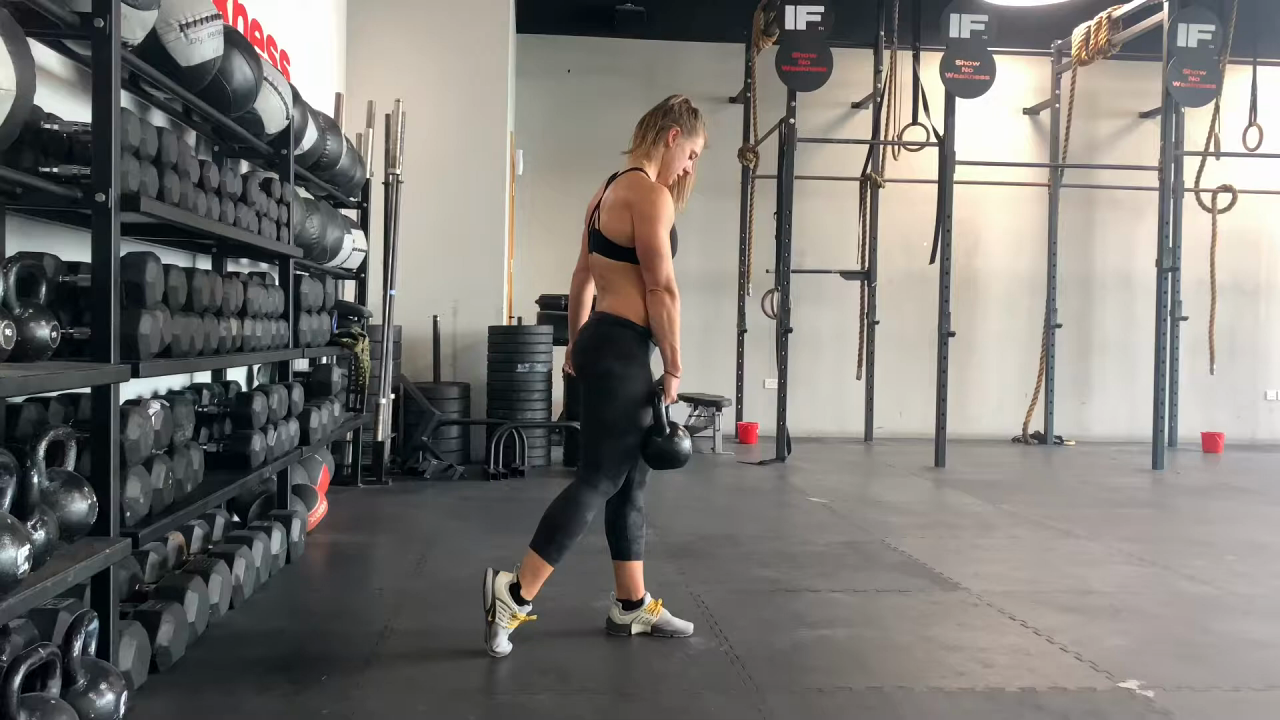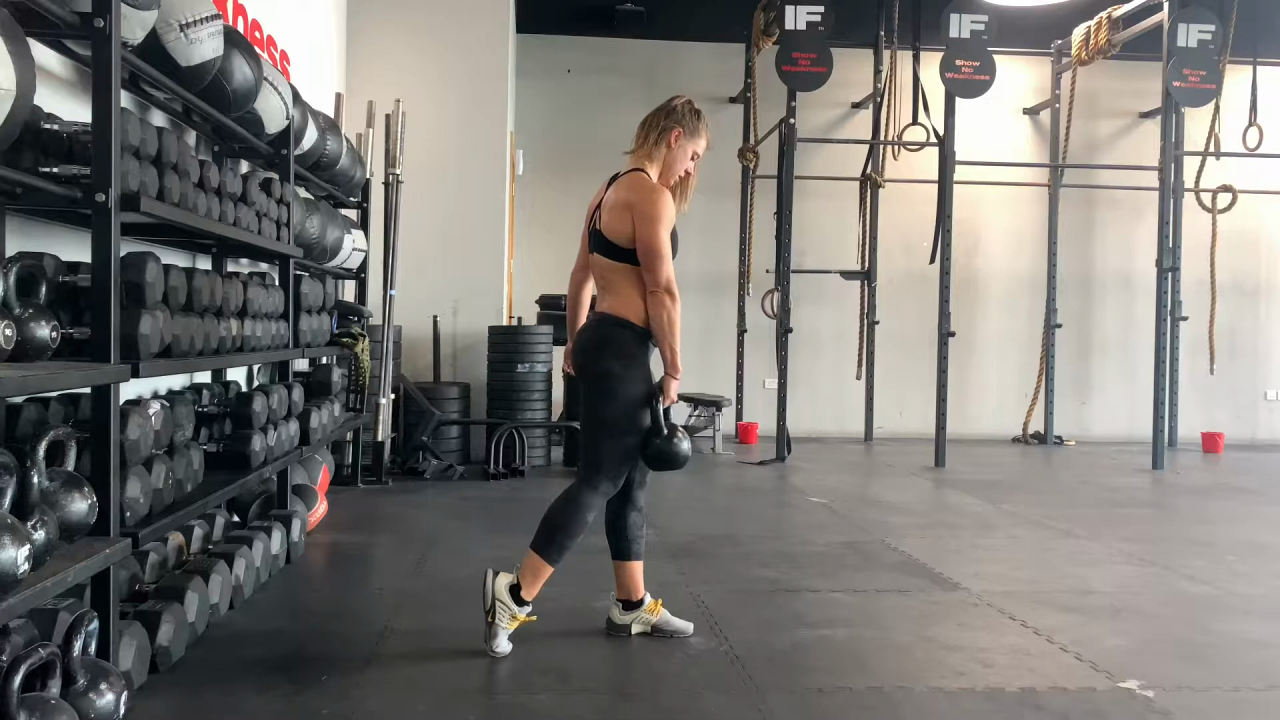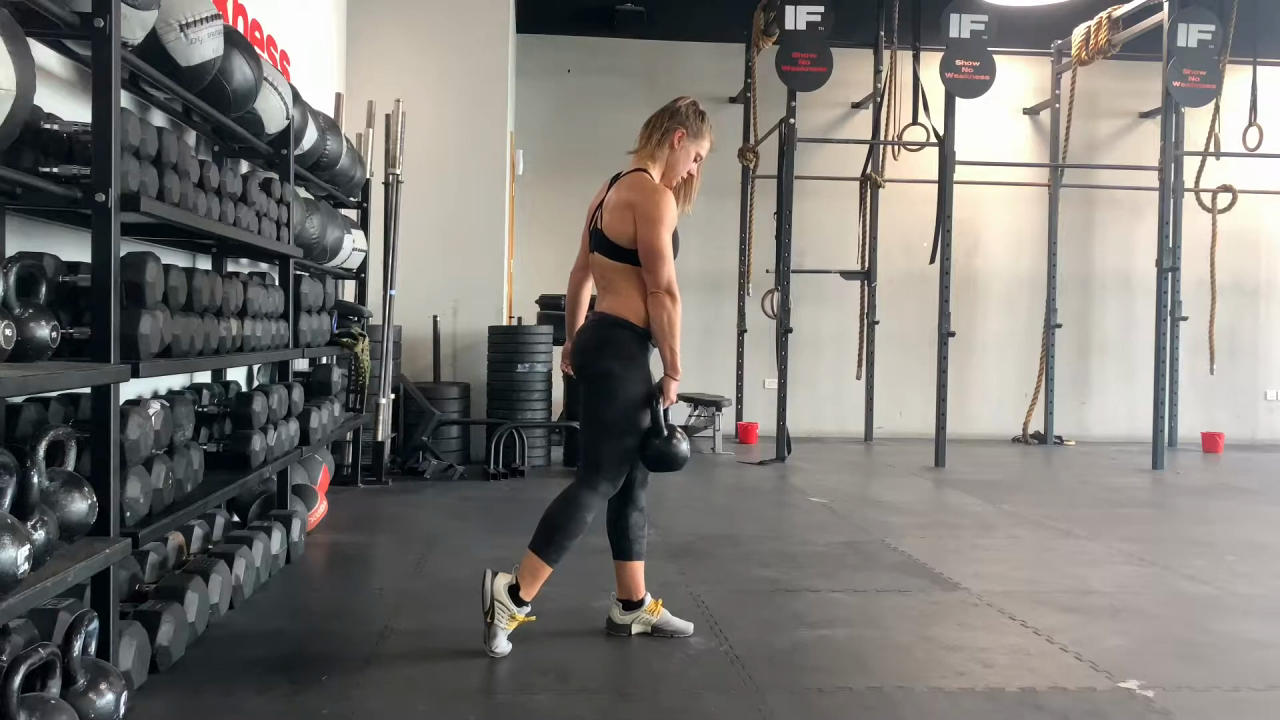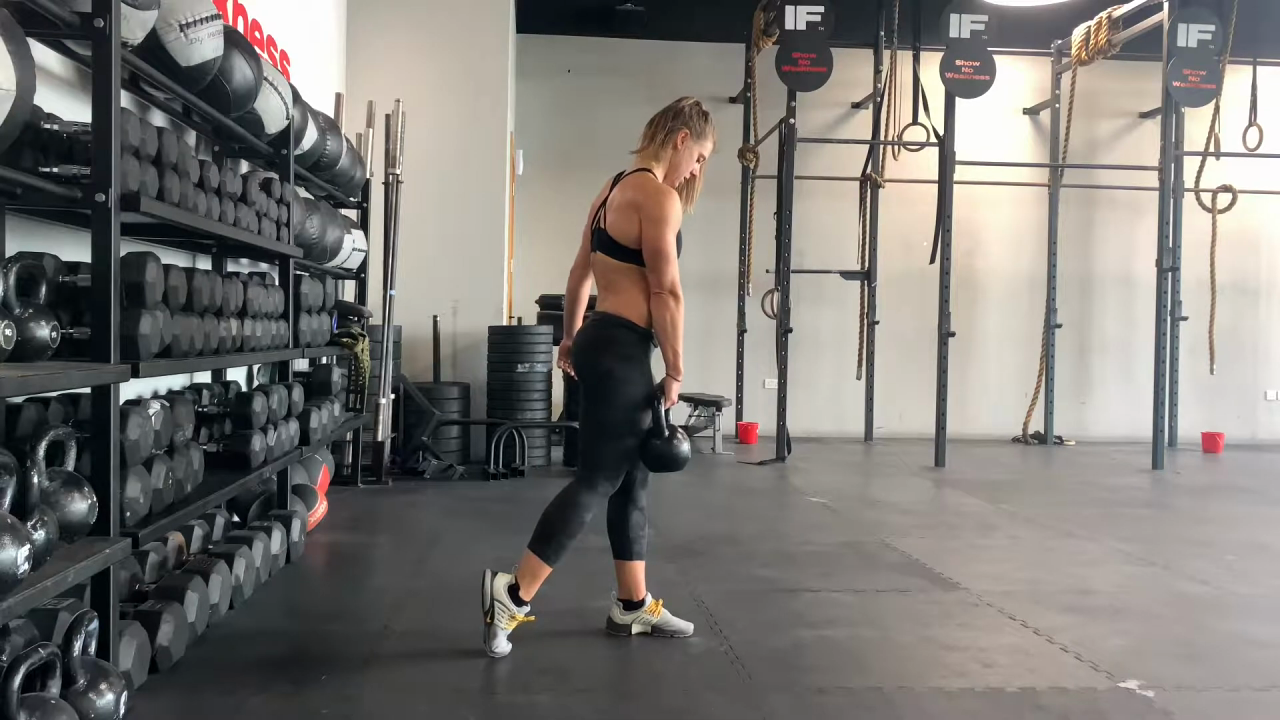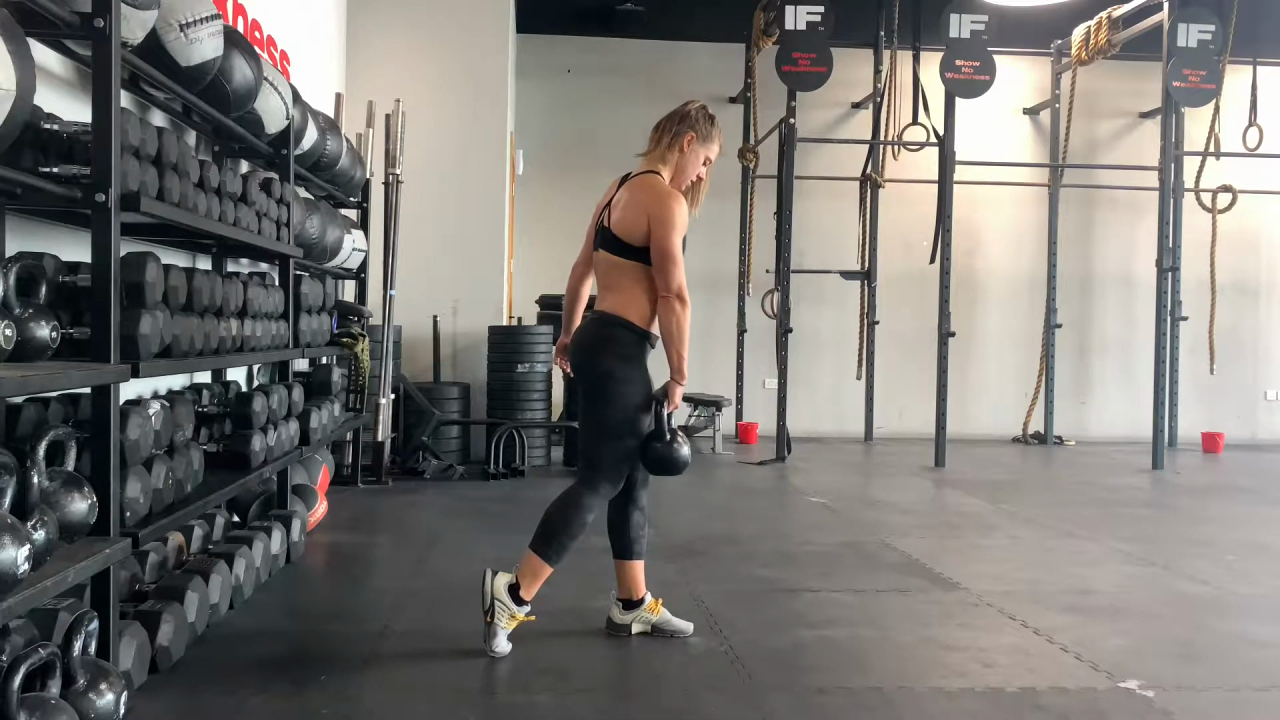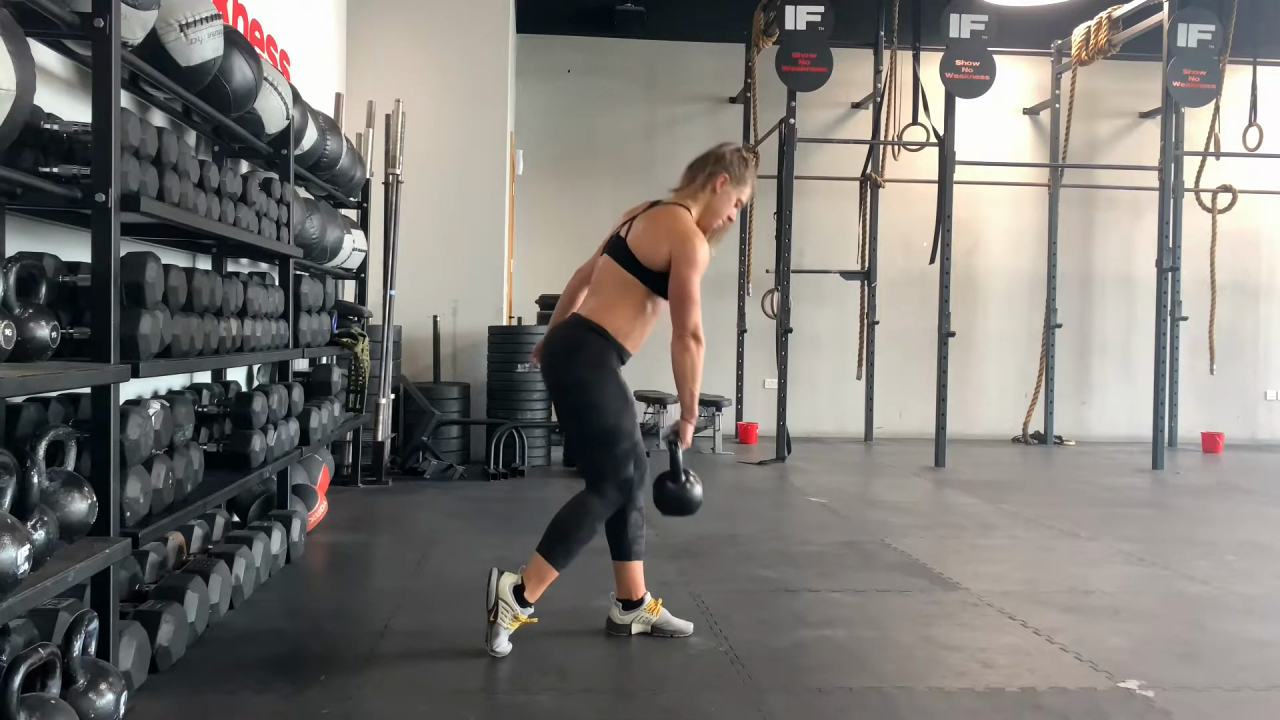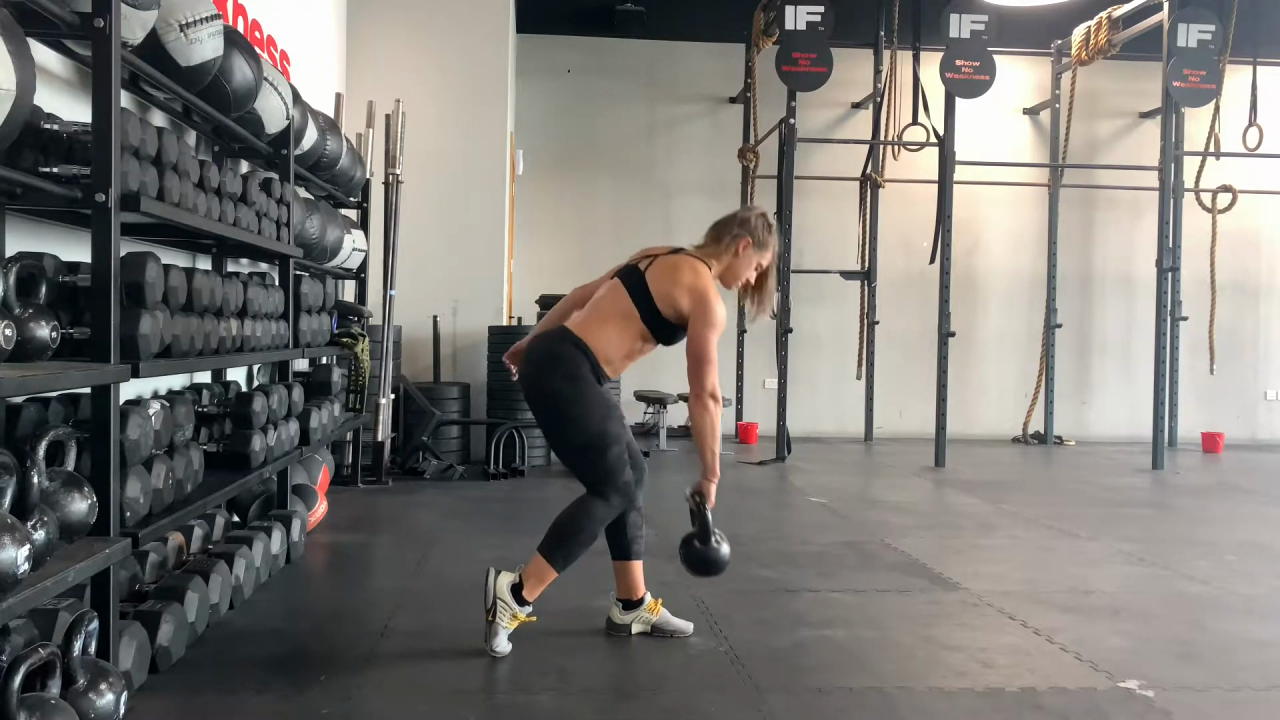
dt=0.3s
person 1, frame 1
left shoulder: (612, 188)
right shoulder: (651, 194)
left elbow: (583, 276)
right elbow: (661, 288)
left wrist: (576, 343)
right wrist: (674, 367)
left hip: (602, 342)
right hip: (622, 350)
left knee: (630, 479)
right knee: (599, 479)
left ankle: (631, 605)
right ankle: (513, 593)
person 1, frame 2
left shoulder: (613, 189)
right shoulder: (651, 195)
left elbow: (582, 275)
right elbow: (661, 291)
left wrist: (575, 343)
right wrist: (673, 369)
left hip: (600, 342)
right hip: (621, 351)
left knee: (629, 480)
right knee: (600, 480)
left ankle: (631, 605)
right ankle: (513, 593)
person 1, frame 3
left shoulder: (613, 189)
right shoulder: (654, 196)
left elbow: (581, 273)
right elbow: (662, 292)
left wrist: (572, 340)
right wrist: (673, 370)
left hip: (600, 342)
right hip: (620, 352)
left knee: (631, 480)
right knee: (599, 480)
left ankle: (632, 605)
right ankle: (513, 593)
person 1, frame 4
left shoulder: (615, 188)
right shoulder: (659, 196)
left elbow: (580, 271)
right elbow: (665, 292)
left wrist: (570, 337)
right wrist: (674, 371)
left hip: (600, 341)
right hip: (621, 352)
left knee: (631, 480)
right knee: (598, 480)
left ankle: (632, 605)
right ankle: (512, 594)
person 1, frame 5
left shoulder: (621, 189)
right shoulder: (666, 199)
left elbow: (581, 271)
right elbow: (673, 295)
left wrist: (569, 335)
right wrist: (679, 375)
left hip: (598, 341)
right hip: (618, 351)
left knee: (630, 476)
right knee: (601, 480)
left ankle: (632, 605)
right ankle: (511, 595)
person 1, frame 6
left shoulder: (647, 213)
right shoulder: (688, 237)
left elbow: (584, 275)
right elbow: (688, 336)
left wrist: (552, 334)
right wrist: (688, 416)
left hip: (570, 347)
right hip: (587, 358)
left knee: (630, 475)
right knee: (609, 485)
left ankle: (632, 605)
right ankle: (516, 594)
person 1, frame 7
left shoulder: (662, 259)
right shoulder: (705, 296)
left elbow: (583, 295)
right elbow: (705, 397)
left wrist: (530, 344)
right wrist: (710, 478)
left hip: (551, 358)
right hip: (564, 373)
left knee: (629, 473)
right knee: (611, 489)
left ankle: (632, 606)
right ankle: (513, 596)
